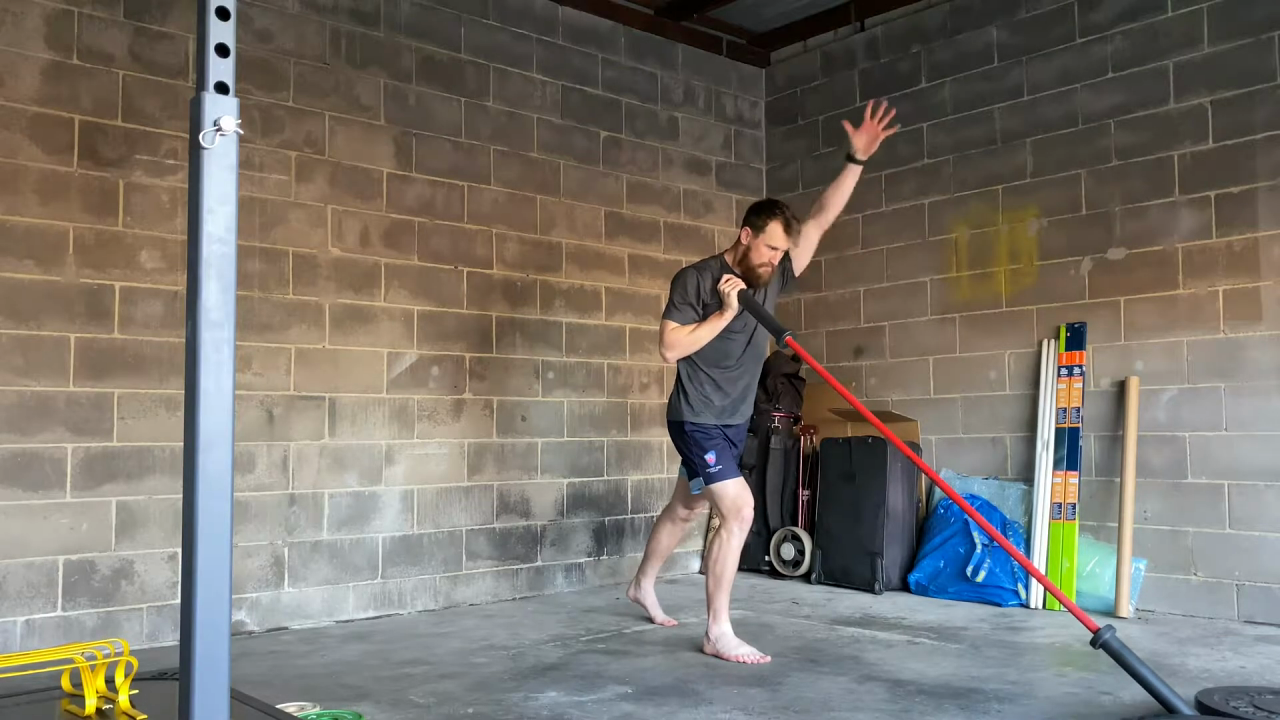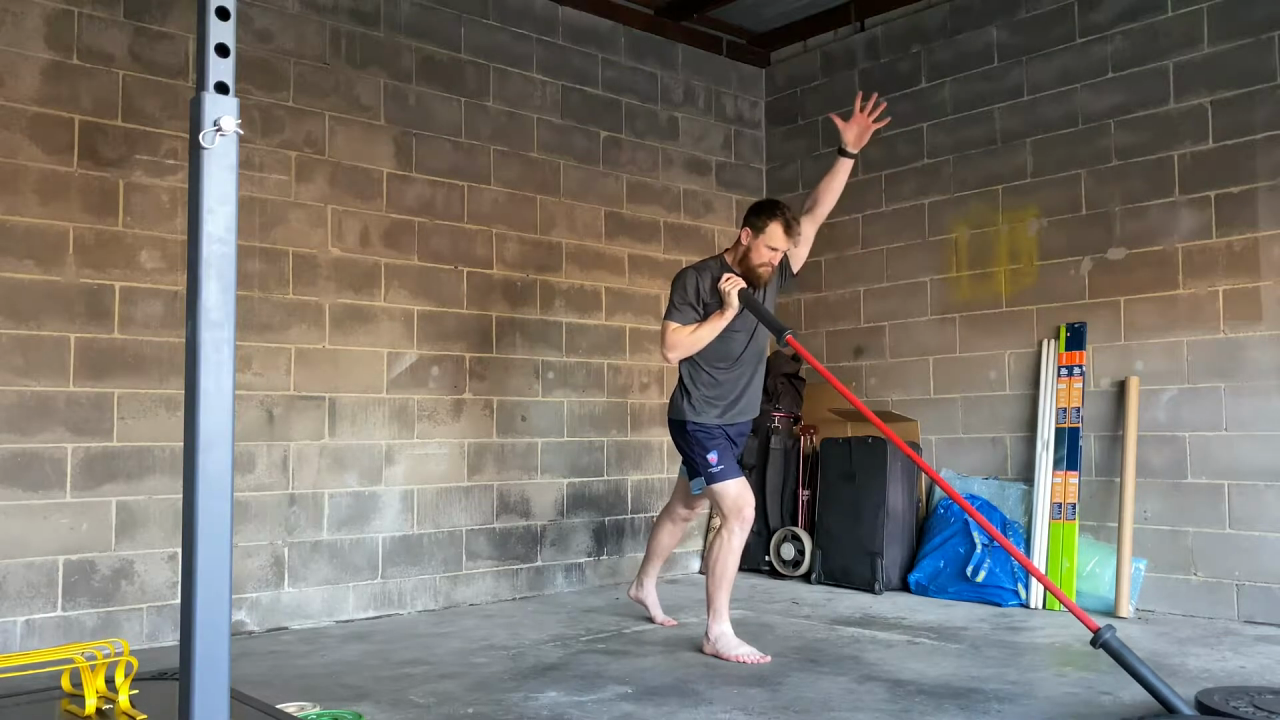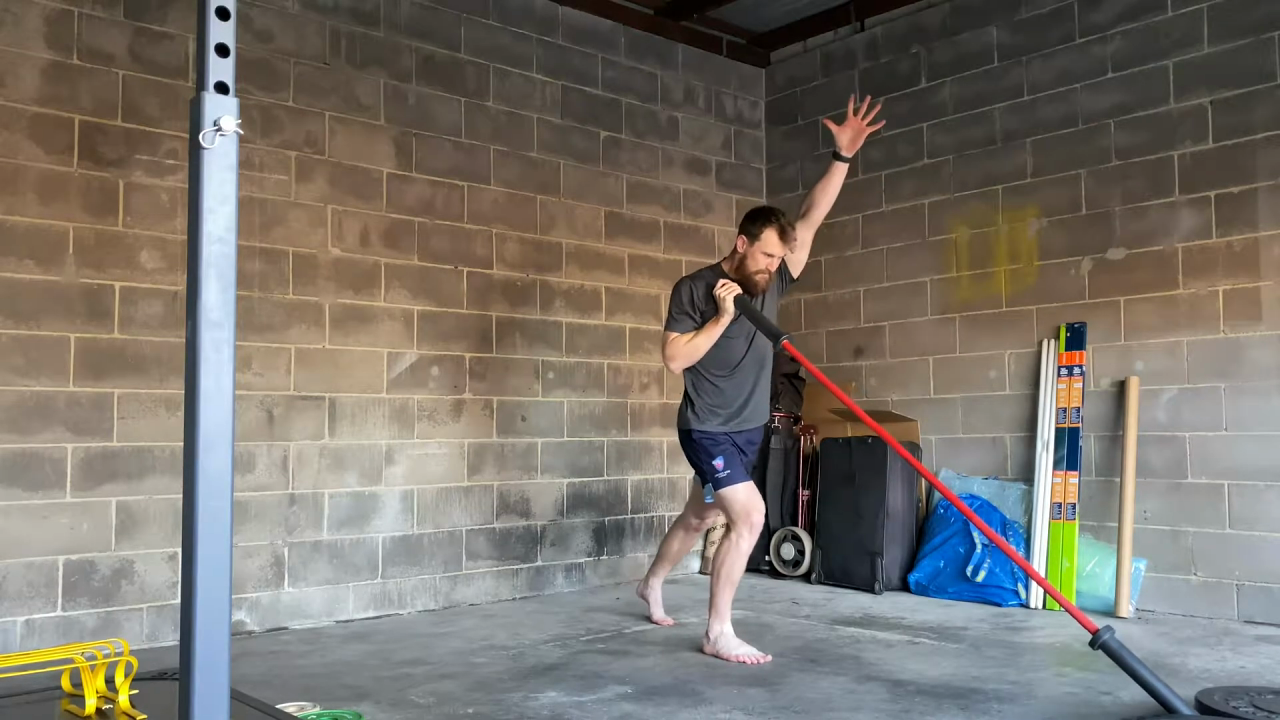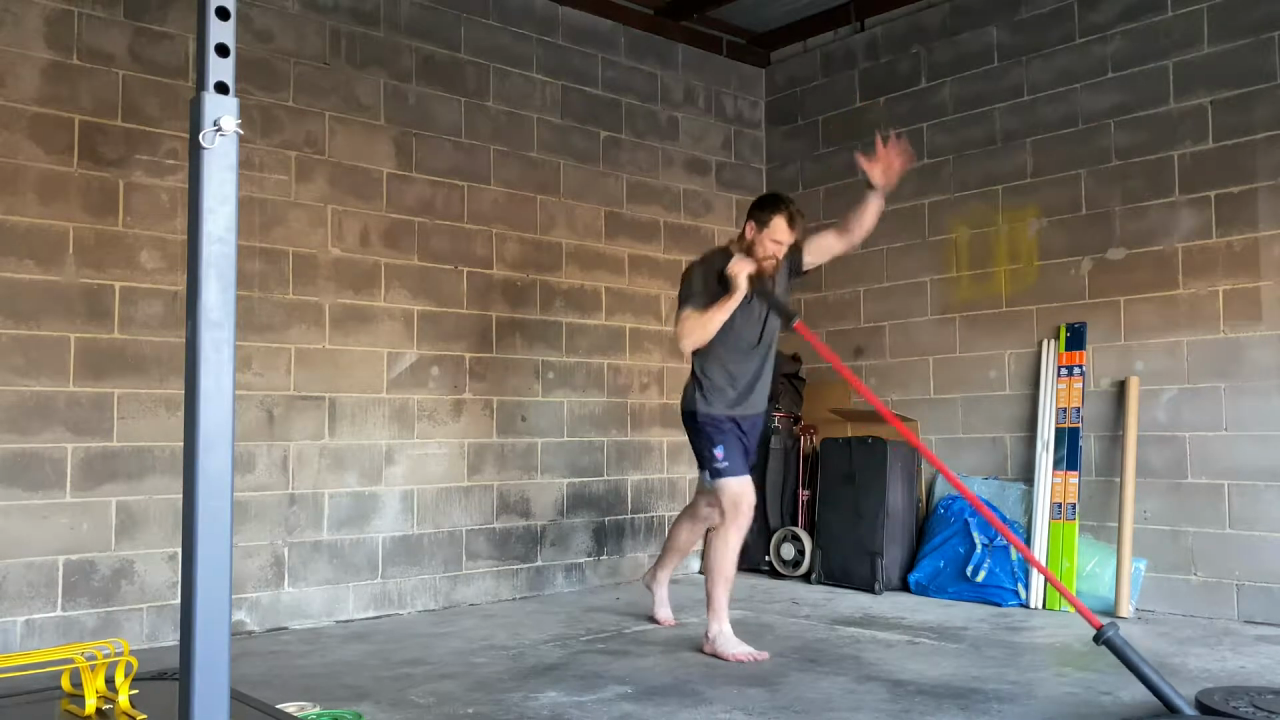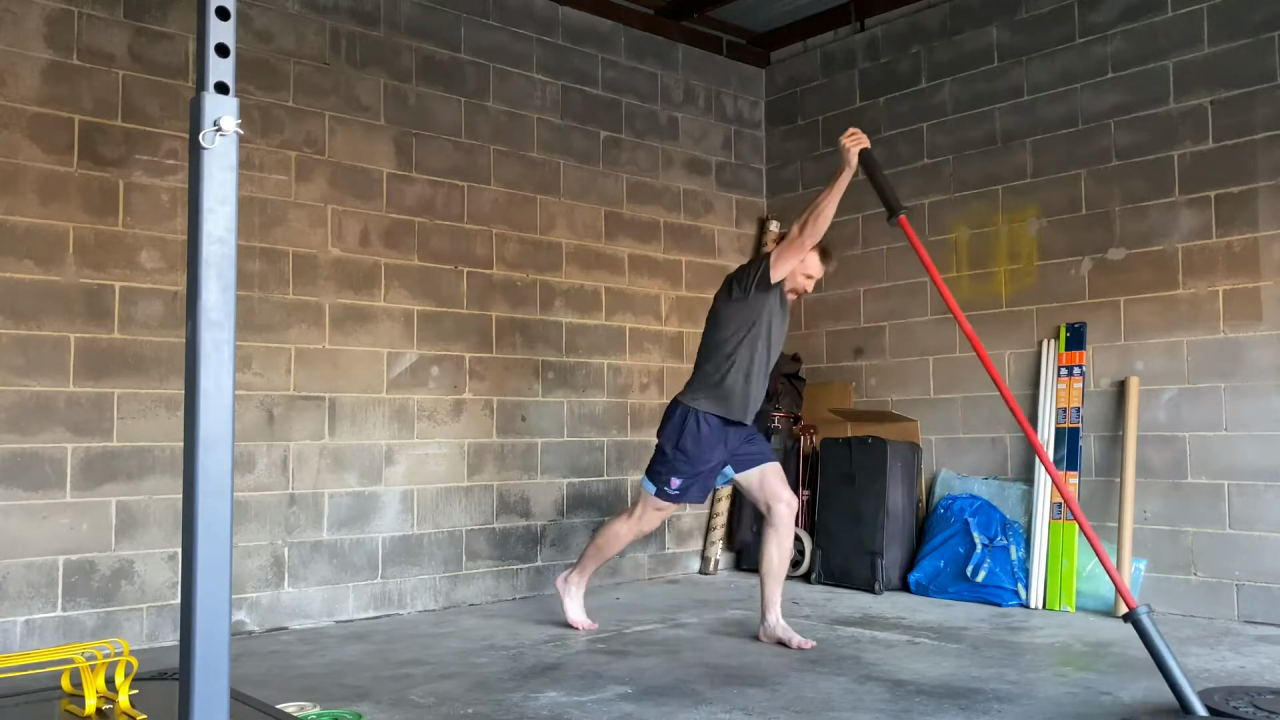
dt=0.4s
person 1, frame 1
left shoulder: (774, 275)
right shoulder: (695, 279)
left elbow: (823, 217)
right elbow: (671, 348)
left wrist: (857, 158)
right wrist: (725, 313)
left hip: (733, 421)
right hip: (698, 420)
left knee: (684, 508)
right knee: (739, 510)
left ankle: (643, 585)
right ankle: (718, 633)
person 1, frame 2
left shoulder: (772, 273)
right shoulder: (696, 280)
left elbow: (815, 213)
right elbow: (673, 348)
left wrist: (849, 151)
right wrist: (727, 310)
left hip: (735, 420)
right hip: (699, 420)
left knee: (684, 508)
right knee: (740, 511)
left ankle: (644, 585)
right ankle: (718, 633)
person 1, frame 3
left shoulder: (773, 278)
right shoulder: (694, 289)
left elbow: (812, 217)
right elbow: (674, 358)
left wrist: (844, 155)
right wrist: (722, 317)
left hip: (747, 428)
right hip: (708, 429)
left knee: (700, 517)
right knee: (750, 516)
left ankle: (652, 584)
right ankle: (718, 633)
person 1, frame 4
left shoulder: (784, 266)
right shoulder: (705, 272)
left elbow: (846, 237)
right elbow: (688, 339)
left wrist: (877, 187)
right wrist: (734, 294)
left hip: (751, 413)
right hip: (712, 412)
left knee: (708, 509)
right knee: (740, 510)
left ankle: (658, 578)
right ankle: (717, 631)
person 1, frame 5
left shoulder: (775, 303)
right shoulder: (749, 283)
right elbow: (805, 235)
right wrist: (846, 171)
left hip: (737, 425)
right hip: (699, 422)
left knee: (783, 506)
right knee: (644, 518)
left ankle: (772, 621)
right ankle: (574, 581)
